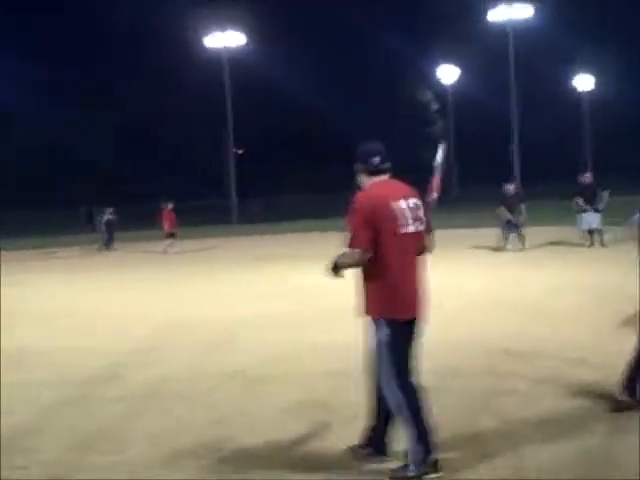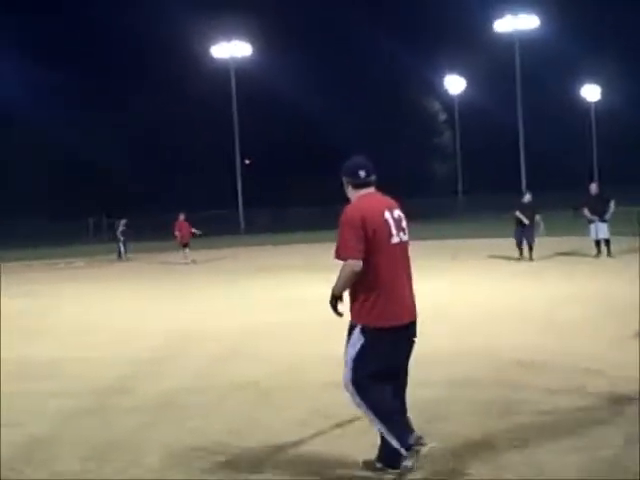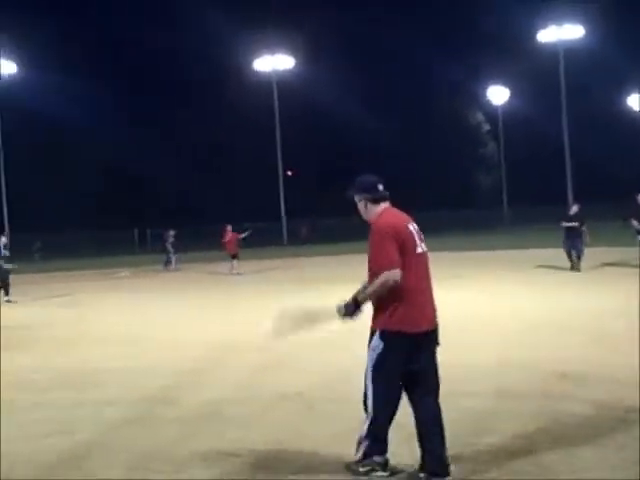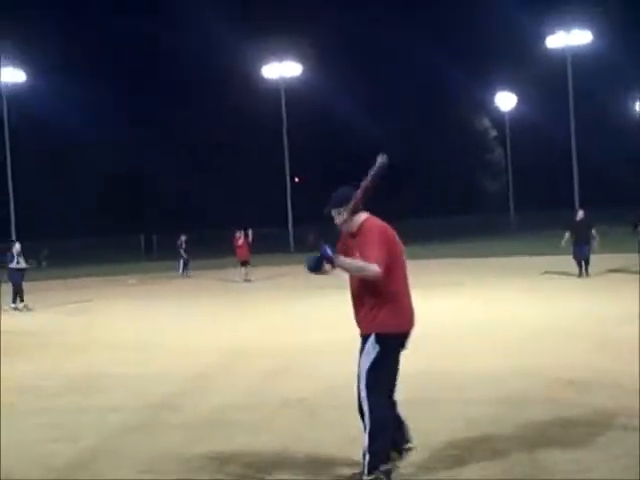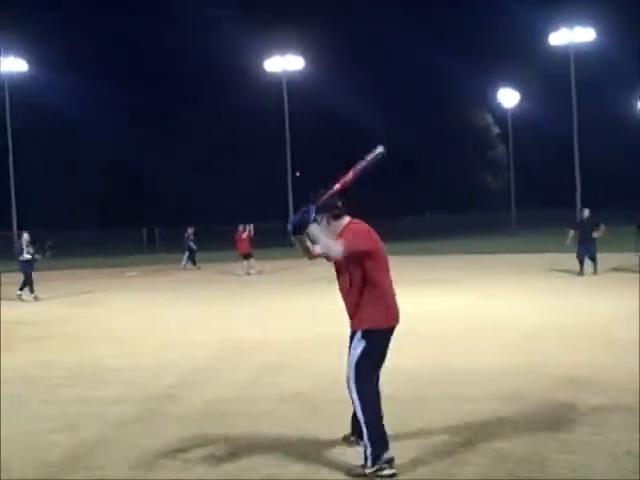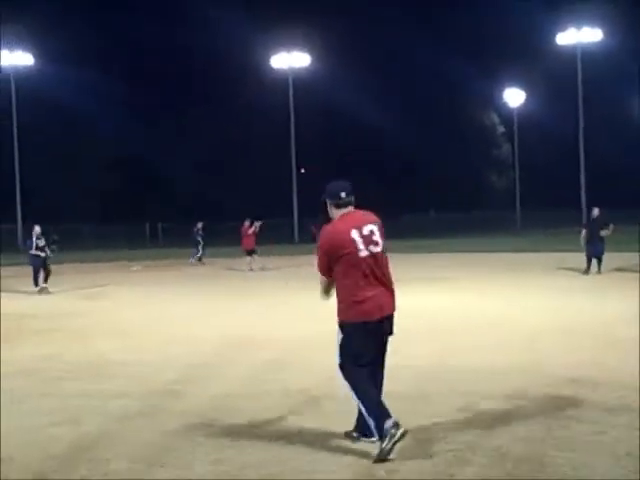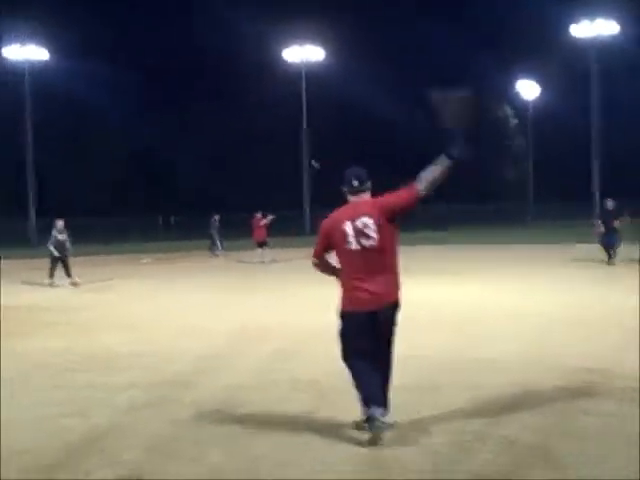
dt=0.3s
person 1, frame 1
left shoulder: (366, 199)
right shoulder: (410, 194)
left elbow: (359, 255)
right elbow: (423, 244)
left wrist: (337, 262)
left hip: (388, 303)
right hip: (408, 301)
left knee: (396, 379)
right knee: (388, 371)
right ankle: (375, 443)
person 1, frame 2
left shoulder: (354, 212)
right shoulder: (392, 206)
left elbow: (354, 266)
left wrist: (336, 293)
left hip: (374, 315)
right hip: (405, 312)
left knee: (360, 381)
right knee: (392, 383)
left ankle: (407, 441)
right ankle: (392, 455)
person 1, frame 3
left shoulder: (382, 226)
right shoulder: (403, 220)
left elbow: (391, 277)
left wrist: (357, 300)
right wrist: (360, 297)
left hip: (396, 324)
right hip: (425, 321)
left knee: (379, 391)
right knee: (424, 394)
person 1, frame 4
left shoulder: (374, 230)
right shoulder: (357, 237)
left elbow: (374, 271)
right elbow: (328, 262)
left wrist: (336, 258)
right wrist: (322, 261)
left hip: (384, 324)
right hip: (389, 321)
left knee: (372, 390)
right knee: (378, 385)
right ankle: (397, 440)
person 1, frame 5
left shoulder: (356, 232)
right shoulder: (346, 235)
left elbow: (338, 251)
right elbow: (313, 252)
left wrist: (311, 226)
right wrist: (300, 234)
left hip: (373, 320)
right hip: (372, 318)
left knee: (361, 383)
right knee: (362, 378)
right ankle: (361, 432)
person 1, frame 6
left shoulder: (328, 234)
right shoulder: (371, 220)
left elbow: (327, 279)
left wrist: (328, 287)
left hip: (356, 314)
right hip: (384, 309)
left knee: (354, 369)
right knee: (372, 368)
left ankle: (385, 423)
right ankle: (365, 426)
person 1, frame 7
left shoulder: (332, 221)
right shoulder: (383, 206)
left elbow: (318, 261)
right elbow: (421, 187)
right wrist: (447, 158)
left hip: (355, 304)
right hip: (386, 299)
left knee: (357, 357)
right knee: (380, 357)
left ankle: (376, 411)
right ankle: (377, 413)
